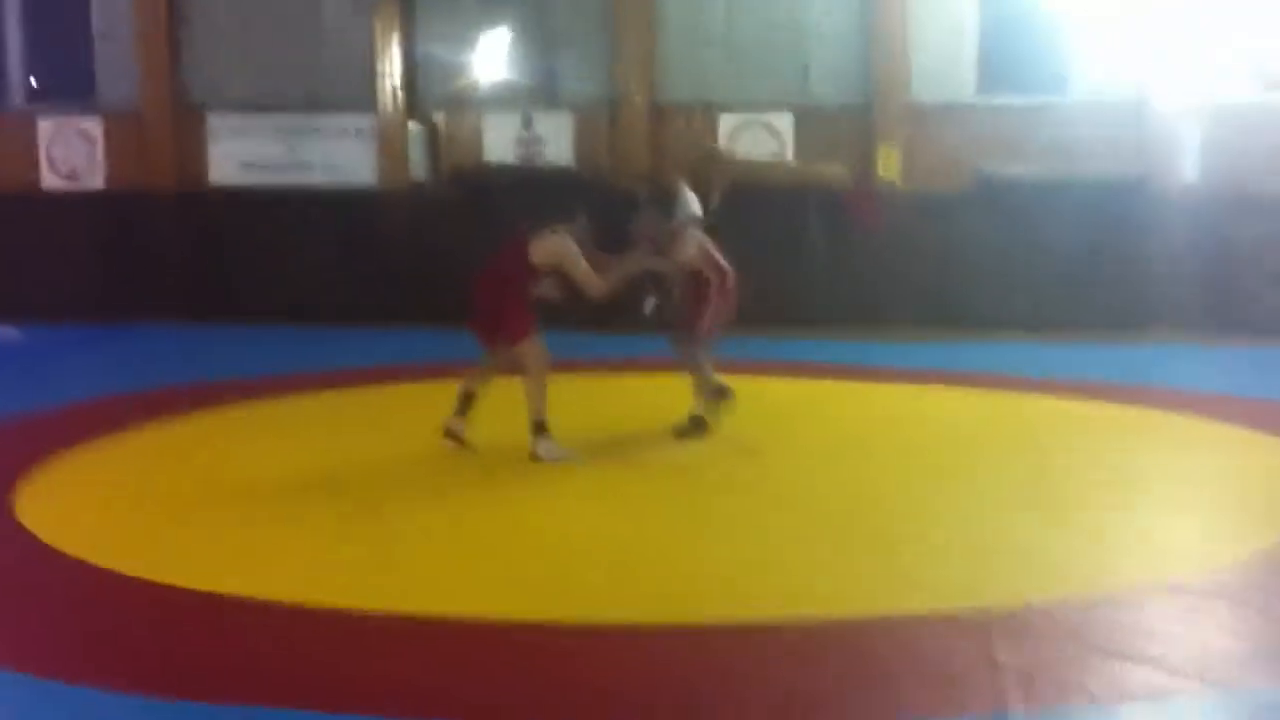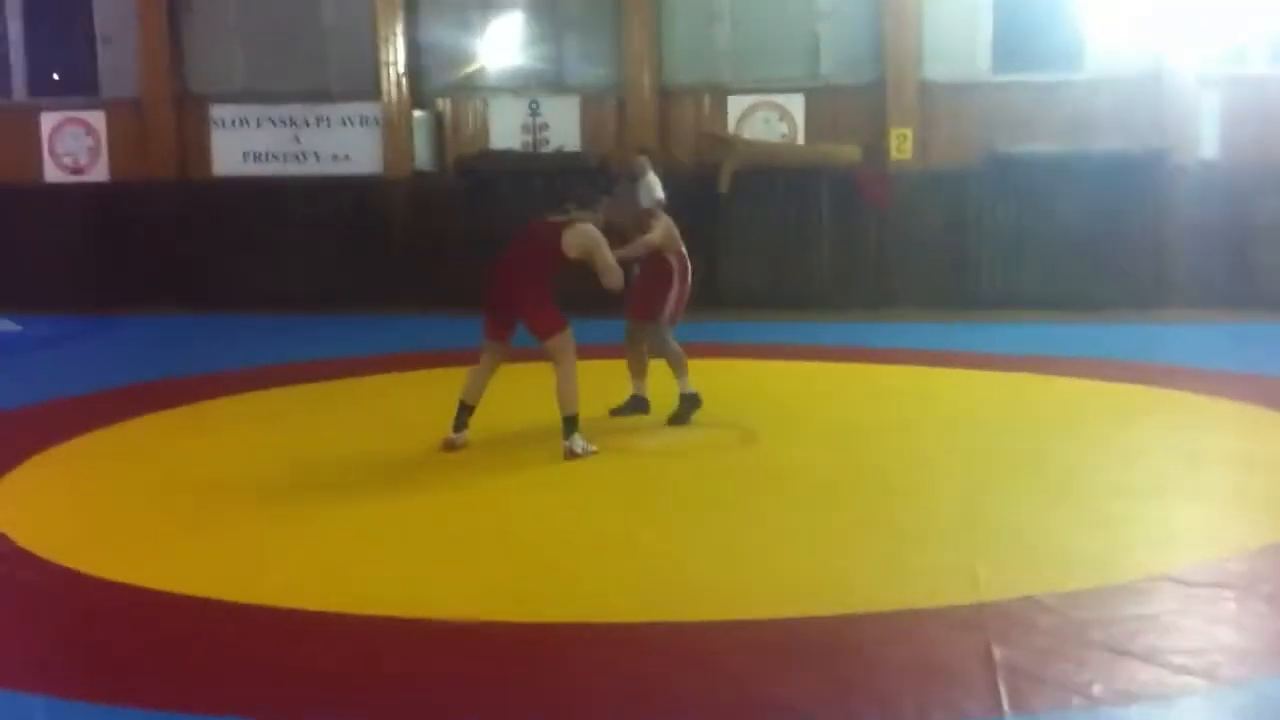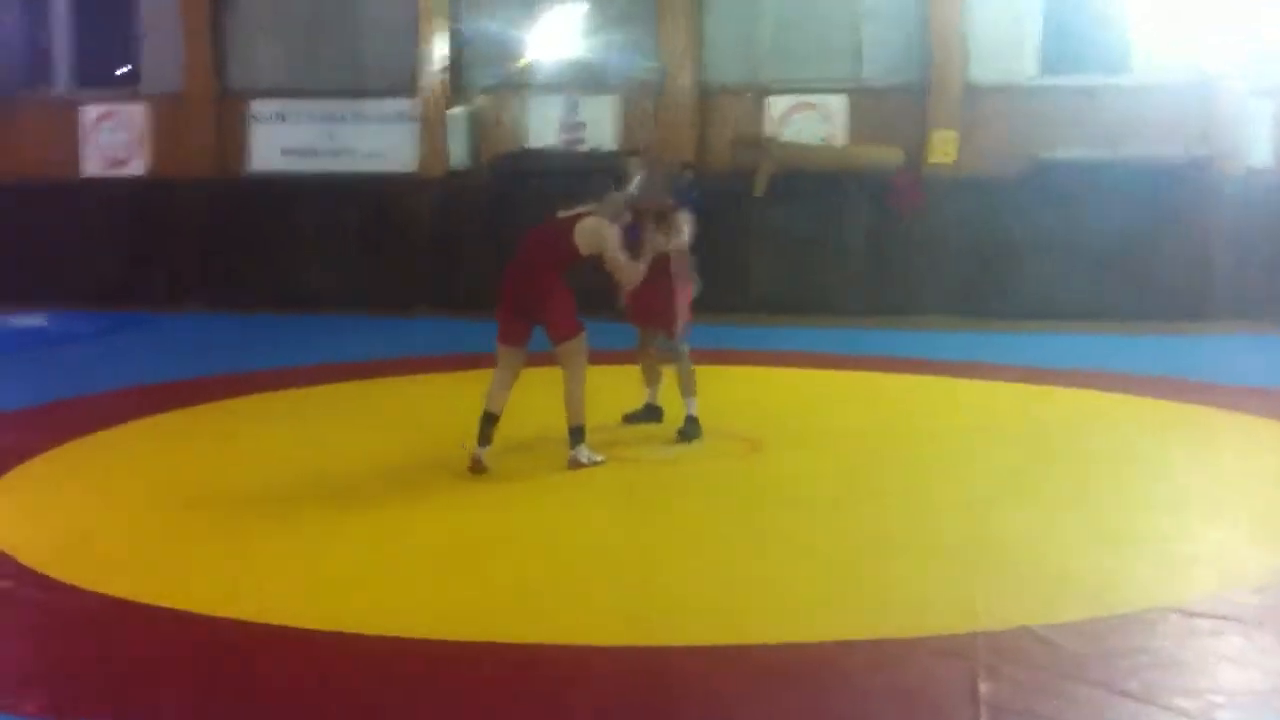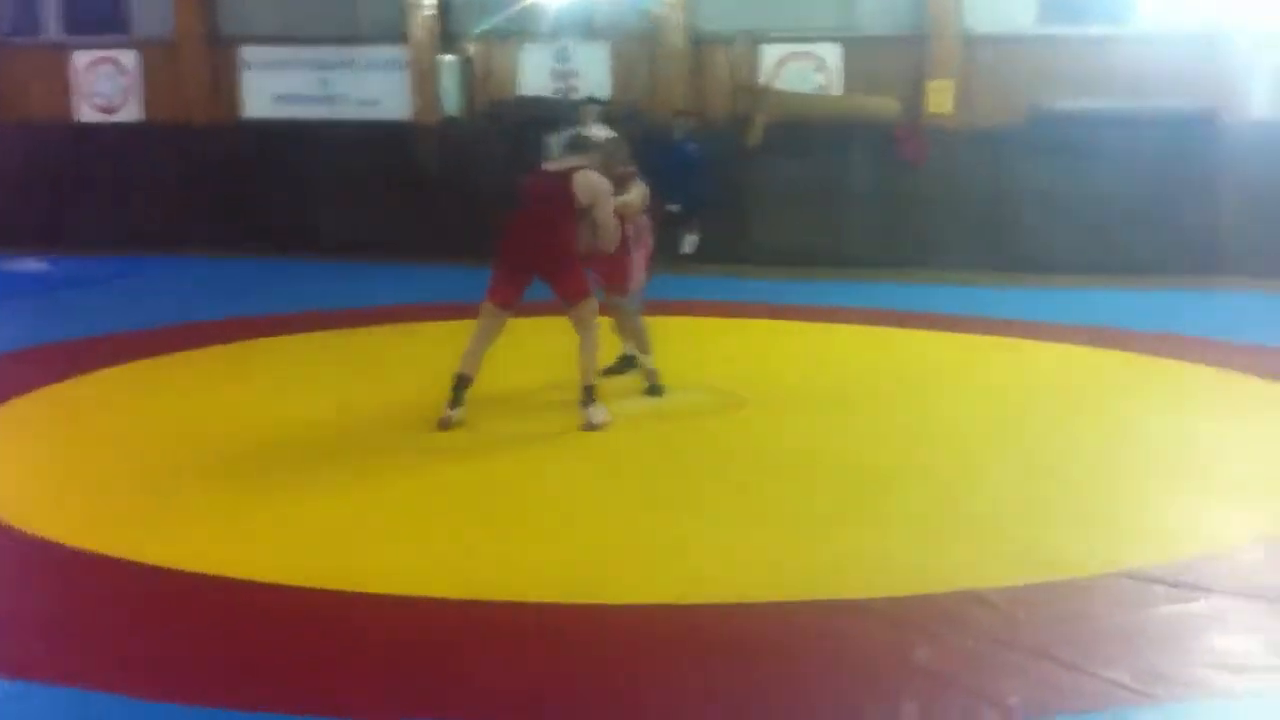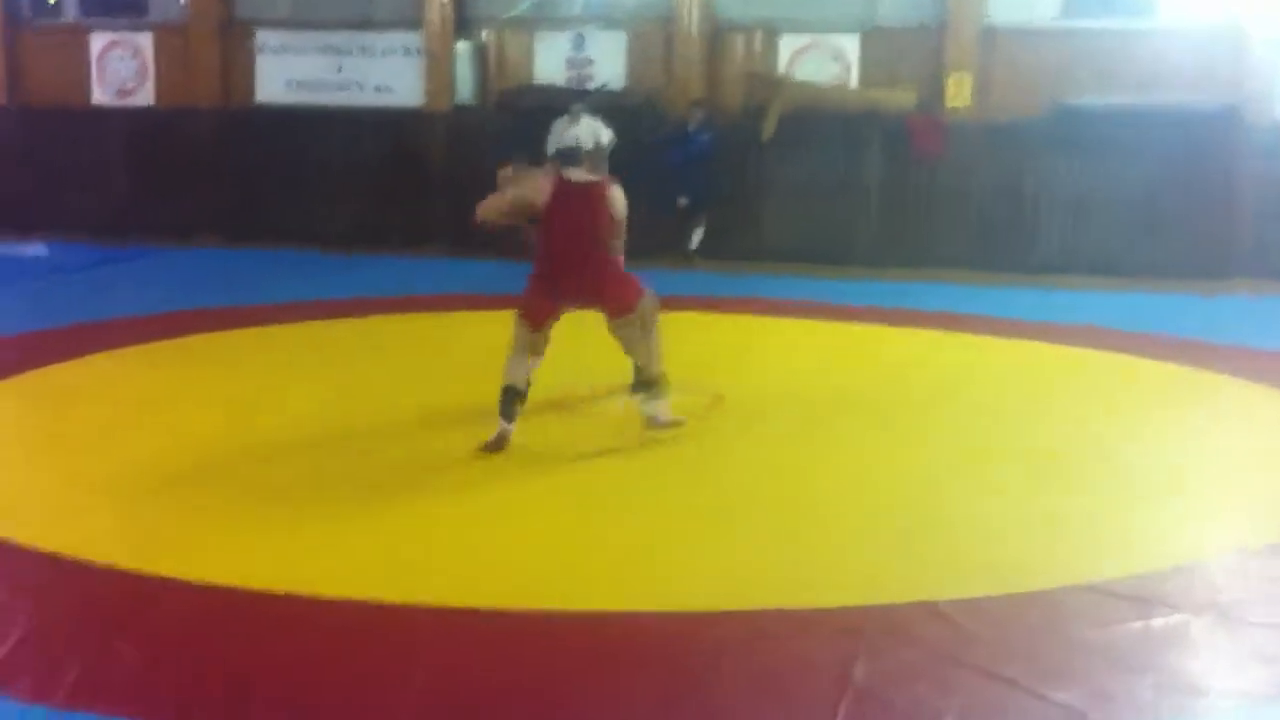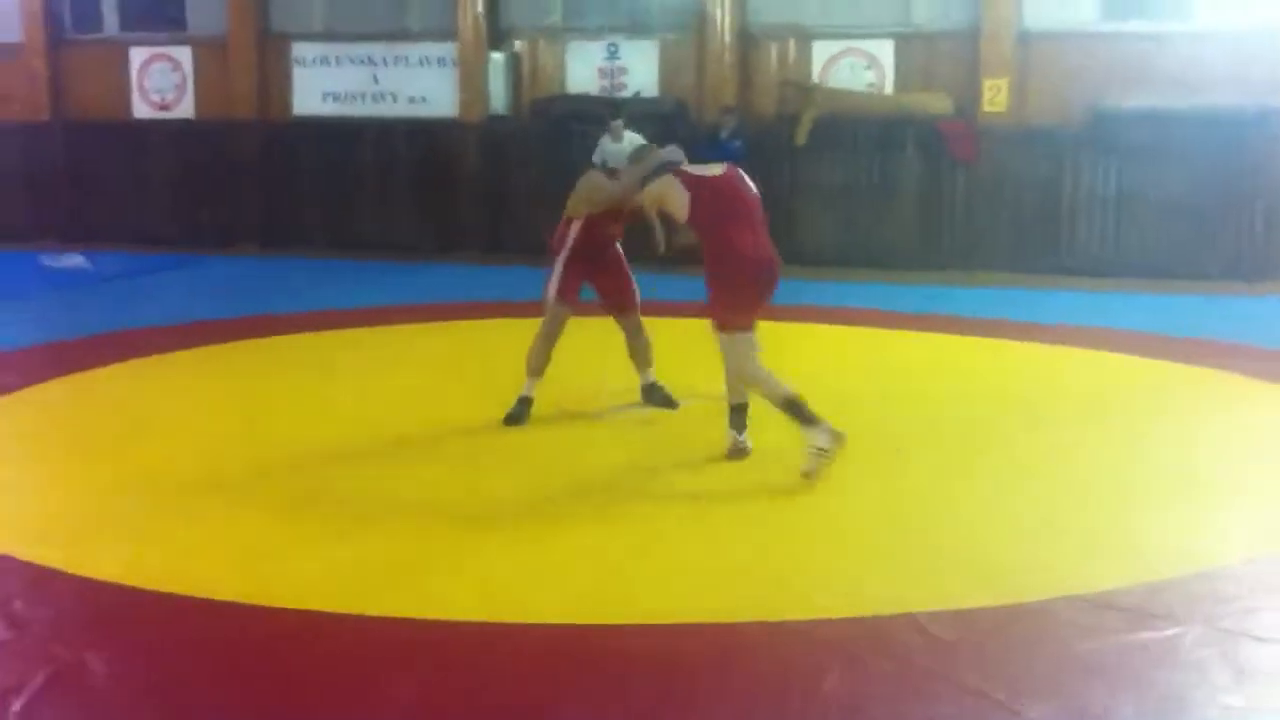
dt=0.5s
person 1, frame 1
left shoulder: (536, 238)
right shoulder: (564, 246)
right elbow: (596, 289)
left wrist: (543, 288)
right wrist: (629, 268)
left hip: (483, 292)
right hip: (504, 301)
left knee: (495, 358)
right knee: (537, 366)
left ankle: (458, 420)
right ankle: (542, 442)
person 1, frame 2
left shoulder: (547, 223)
right shoulder: (590, 234)
right elbow: (615, 282)
right wrist: (607, 259)
left hip: (501, 285)
right hip: (531, 291)
left knee: (489, 359)
right knee: (565, 360)
left ankle: (457, 432)
right ankle: (572, 440)
person 1, frame 3
left shoulder: (561, 218)
right shoulder: (603, 228)
right elbow: (628, 279)
right wrist: (648, 254)
left hip: (513, 286)
right hip: (548, 291)
left knee: (506, 370)
right knee: (575, 368)
left ankle: (482, 447)
right ankle: (578, 449)
person 1, frame 4
left shoulder: (537, 174)
right shoulder: (596, 182)
right elbow: (607, 243)
left hip: (516, 247)
right hip: (557, 251)
left knee: (486, 329)
right knee: (587, 326)
left ankle: (454, 406)
right ankle: (591, 408)
person 1, frame 5
left shoulder: (540, 182)
right shoulder: (613, 191)
left elbow: (484, 213)
left wrist: (511, 188)
left hip: (554, 274)
right hip: (597, 272)
left knee: (525, 346)
right knee: (647, 317)
left ankle: (504, 426)
right ankle: (653, 402)
person 1, frame 6
left shoulder: (664, 185)
right shoulder: (734, 173)
left elbow: (641, 204)
left hip: (732, 271)
right hip: (762, 263)
left knee: (745, 369)
left ankle: (819, 433)
right ankle: (738, 436)
person 2, frame 1
left shoulder: (685, 237)
right shoulder: (671, 237)
left elbow: (685, 262)
left hip: (717, 287)
right hip: (698, 288)
left knee: (695, 349)
right knee: (685, 345)
left ankle: (700, 417)
right ankle: (715, 388)
person 2, frame 2
left shoulder: (657, 222)
right shoulder: (637, 220)
left elbow: (648, 242)
left wrist: (615, 254)
left hip: (671, 277)
right hip: (649, 276)
left knee: (659, 335)
right knee: (634, 336)
left ankle: (688, 395)
right ankle: (639, 397)
person 2, frame 3
left shoulder: (680, 216)
right shoulder: (644, 214)
left elbow: (681, 244)
left wrist: (662, 243)
left hip: (672, 285)
right hip: (648, 283)
left knee: (676, 351)
right knee: (646, 347)
left ankle: (691, 417)
right ankle: (653, 406)
person 2, frame 4
left shoulder: (635, 188)
left elbow: (625, 204)
left hip: (631, 245)
left knee: (627, 306)
right knee: (613, 302)
left ankle: (649, 368)
right ankle: (629, 355)
person 2, frame 5
left shoulder: (611, 192)
right shoulder: (559, 183)
left hip: (602, 256)
right hip: (568, 253)
left knee: (618, 320)
right knee: (535, 310)
left ankle: (642, 366)
right ankle: (521, 381)
person 2, frame 6
left shoulder: (631, 191)
right shoulder: (596, 183)
right elbow: (616, 193)
left hip: (606, 252)
right hip: (572, 253)
left knee: (633, 321)
right knee: (552, 324)
left ankle: (650, 387)
right ankle: (525, 398)
